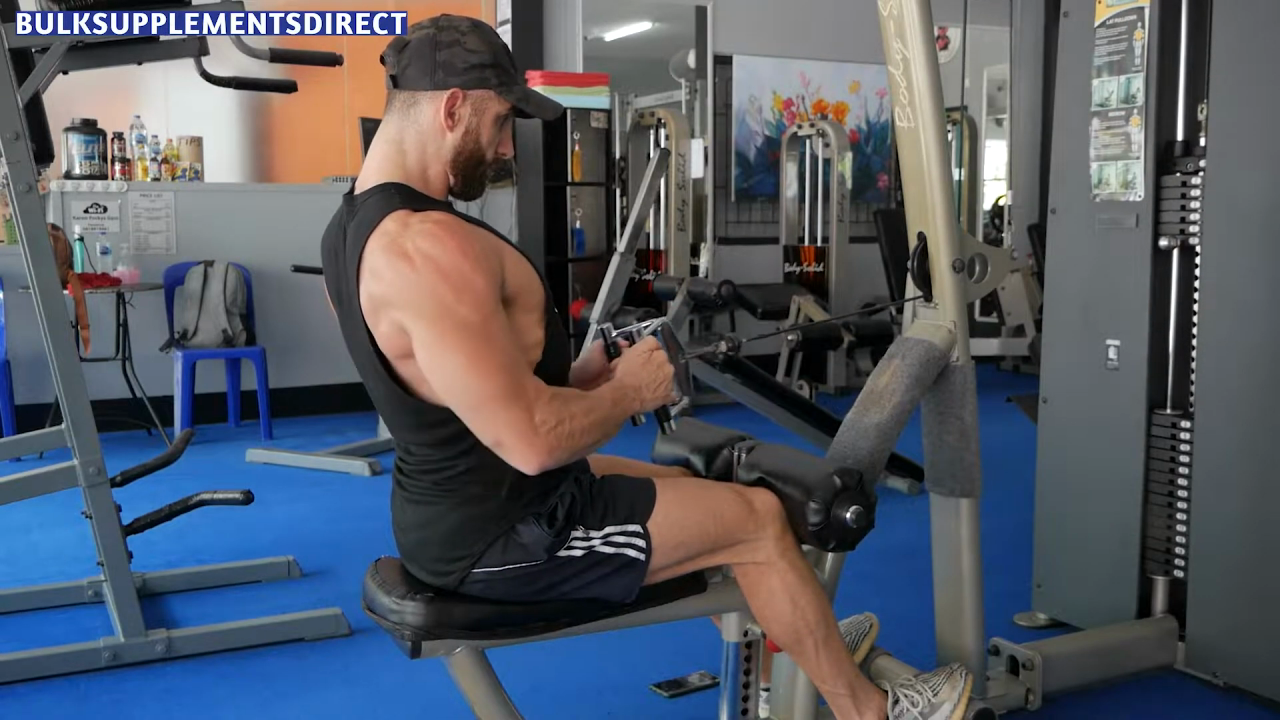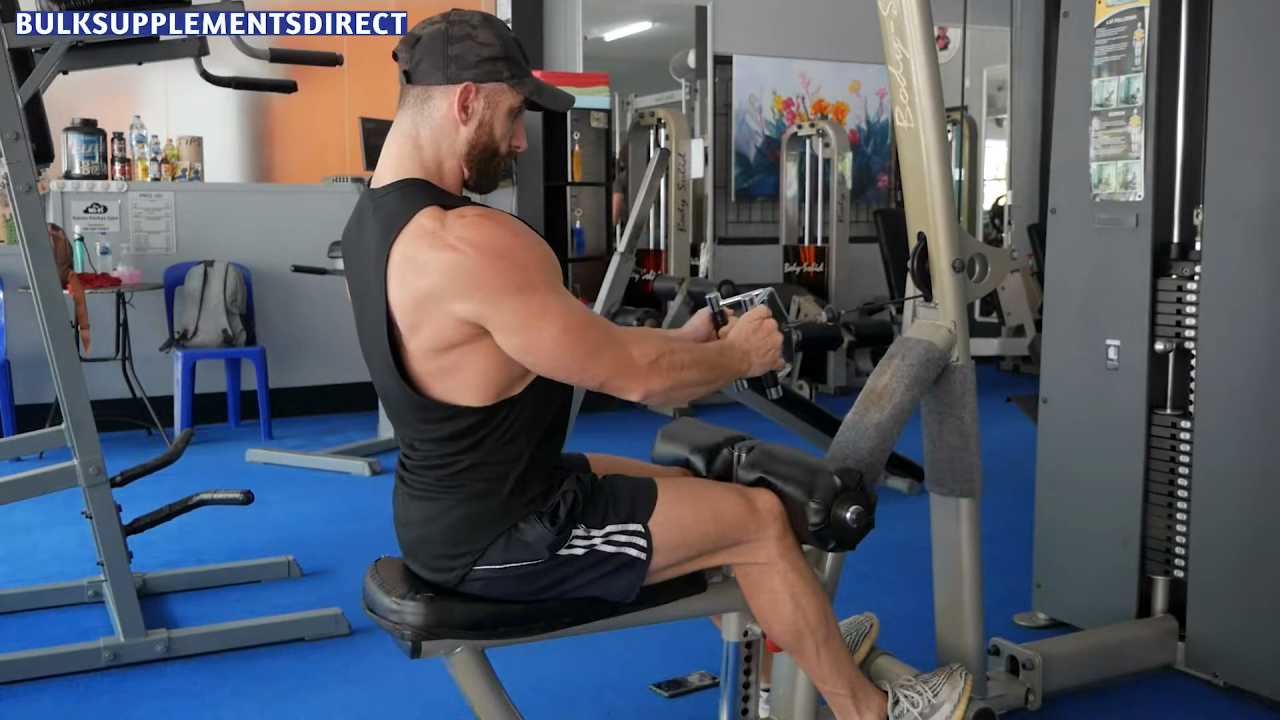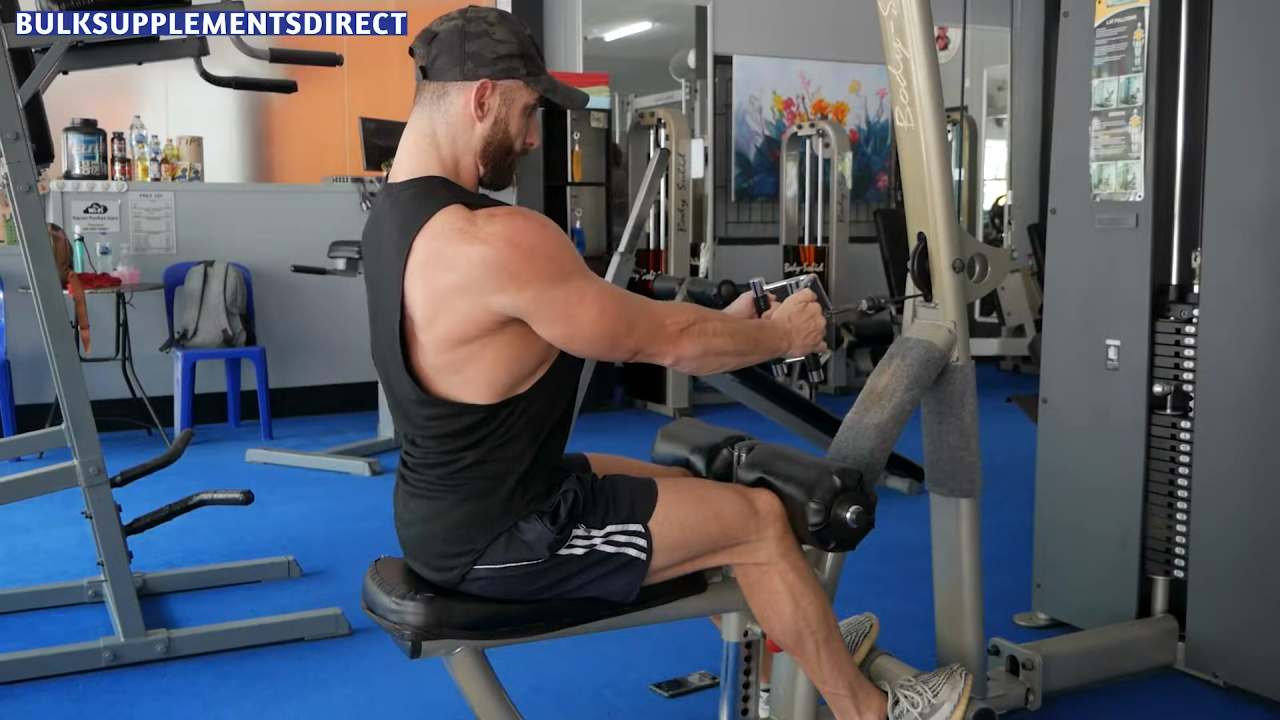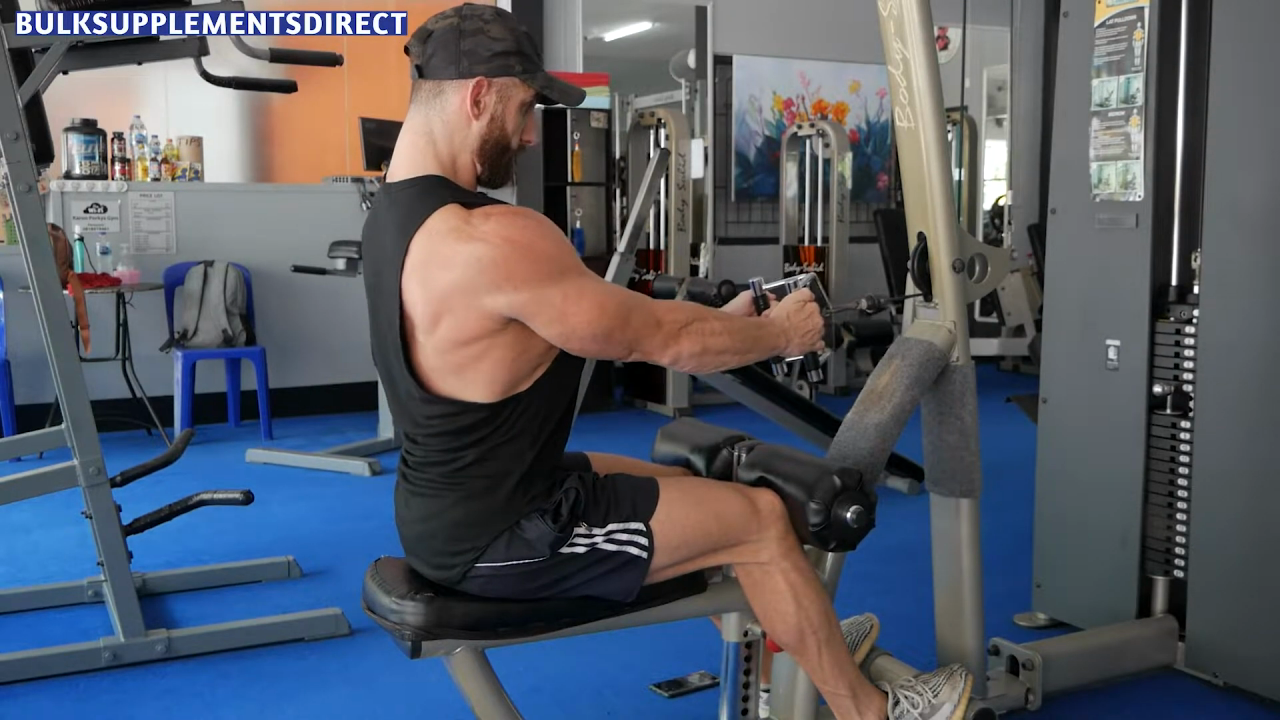
dt=0.5s
person 1, frame 1
left shoulder: (354, 227)
right shoulder: (427, 249)
right elbow: (535, 440)
left wrist: (576, 374)
right wrist: (632, 391)
left hip: (446, 509)
right hip: (499, 534)
left knee: (687, 488)
right knee: (757, 518)
left ankle: (801, 647)
person 1, frame 2
left shoulder: (379, 217)
right shoulder: (467, 243)
right elbow: (632, 376)
left wrist: (680, 342)
right wrist: (741, 355)
left hip: (448, 506)
right hip: (501, 533)
left knee: (687, 487)
right knee: (758, 519)
left ankle: (803, 648)
person 1, frame 3
left shoulder: (398, 210)
right shoulder: (491, 242)
right elbow: (664, 341)
left wrist: (731, 322)
right wrist: (781, 335)
left hip: (448, 505)
right hip: (499, 534)
left knee: (687, 487)
right knee: (759, 519)
left ankle: (803, 648)
person 1, frame 4
left shoulder: (397, 209)
right shoulder: (488, 241)
right elbow: (663, 338)
left wrist: (729, 321)
right wrist: (780, 333)
left hip: (448, 505)
right hip: (502, 531)
left knee: (692, 488)
right knee: (760, 519)
left ankle: (807, 649)
